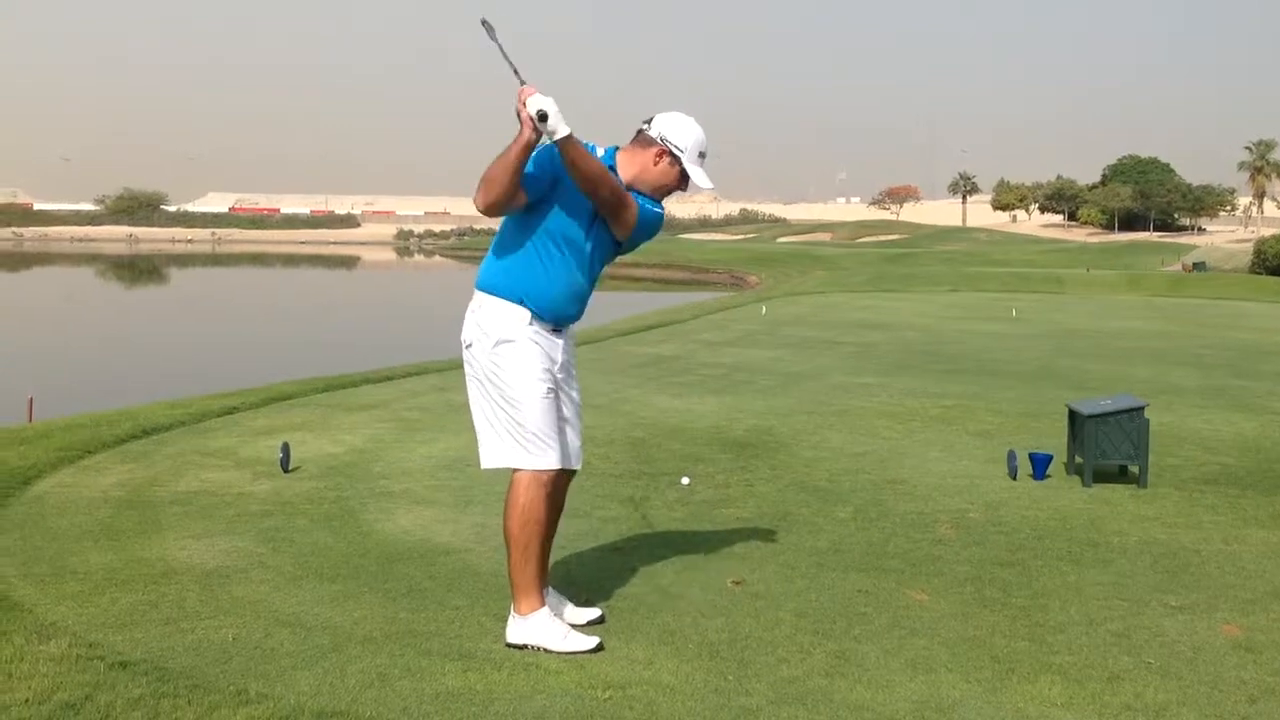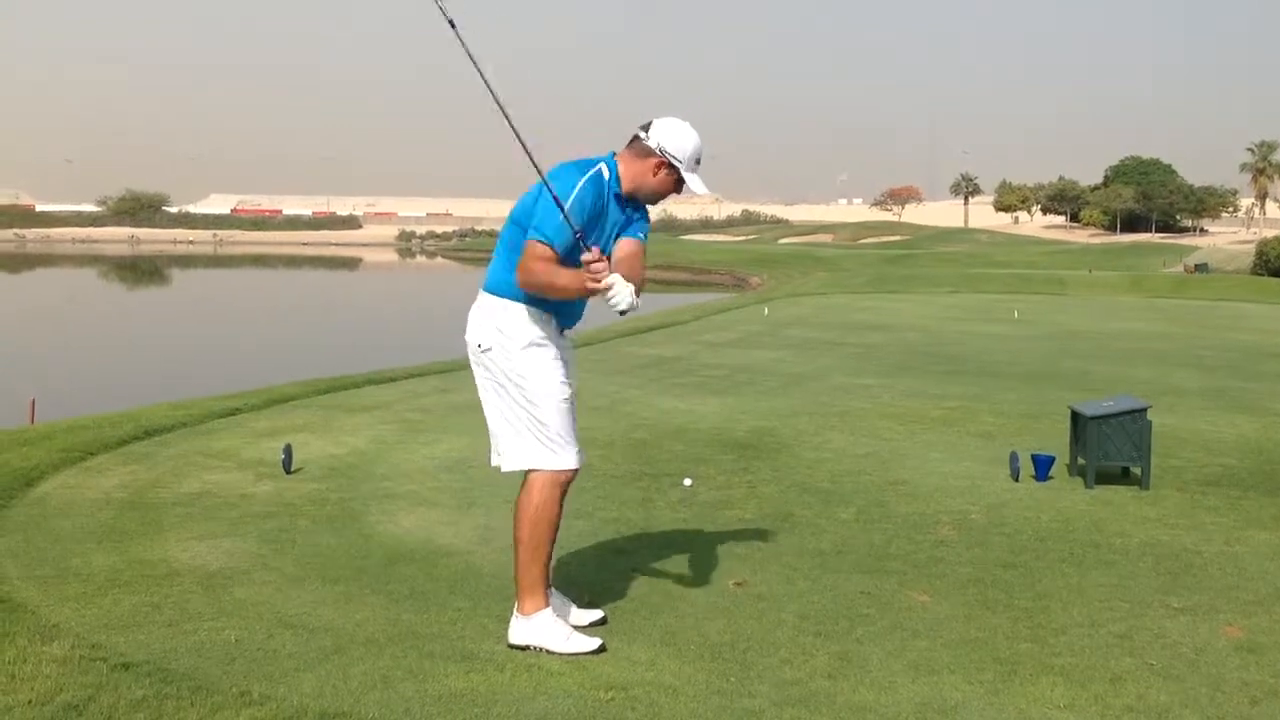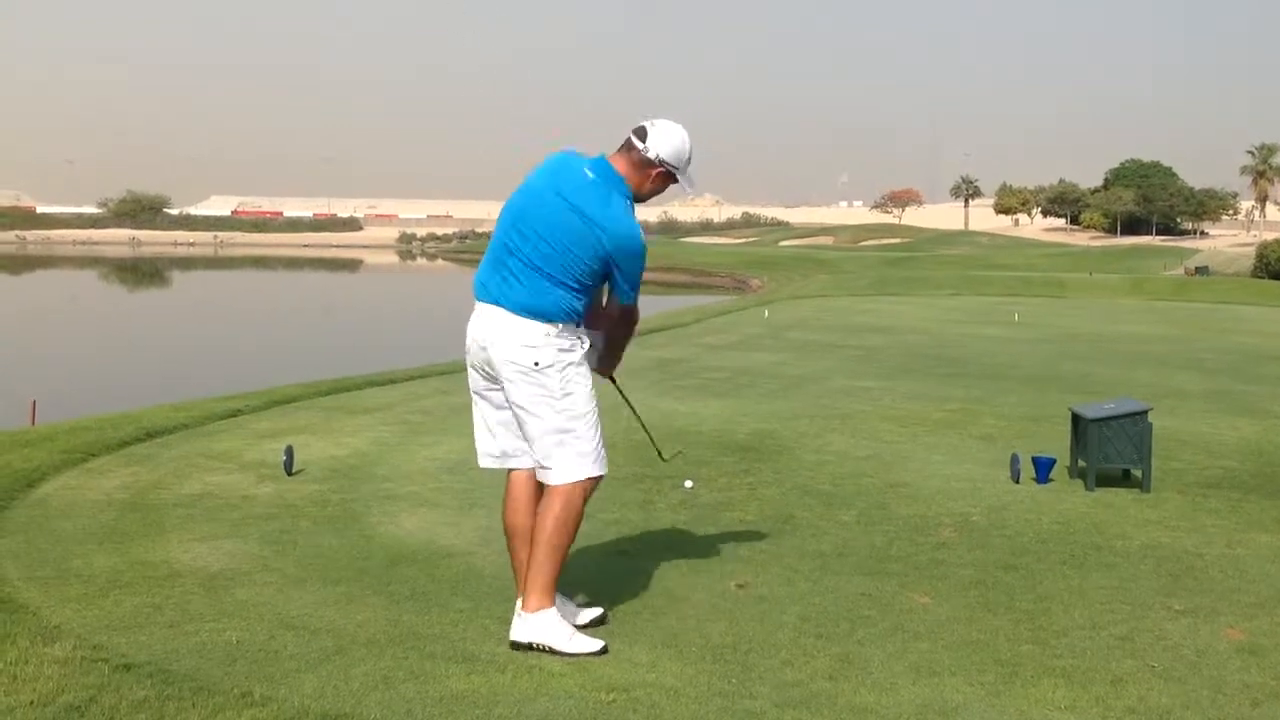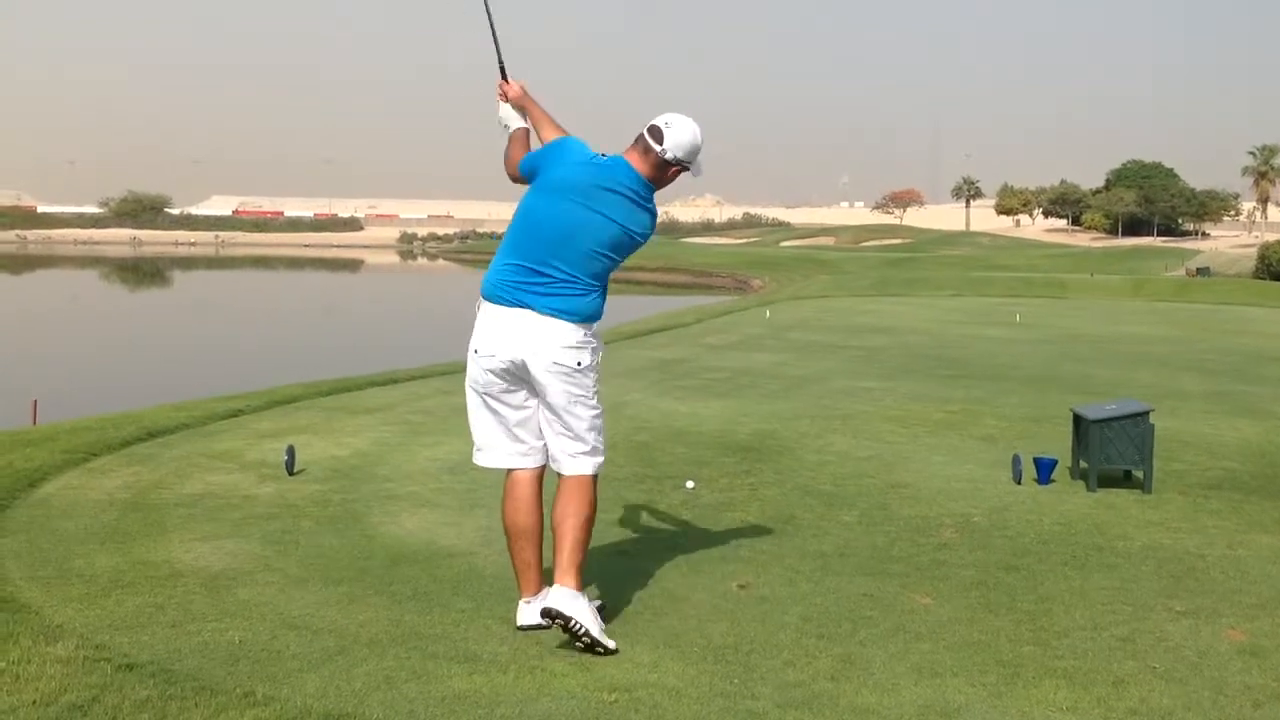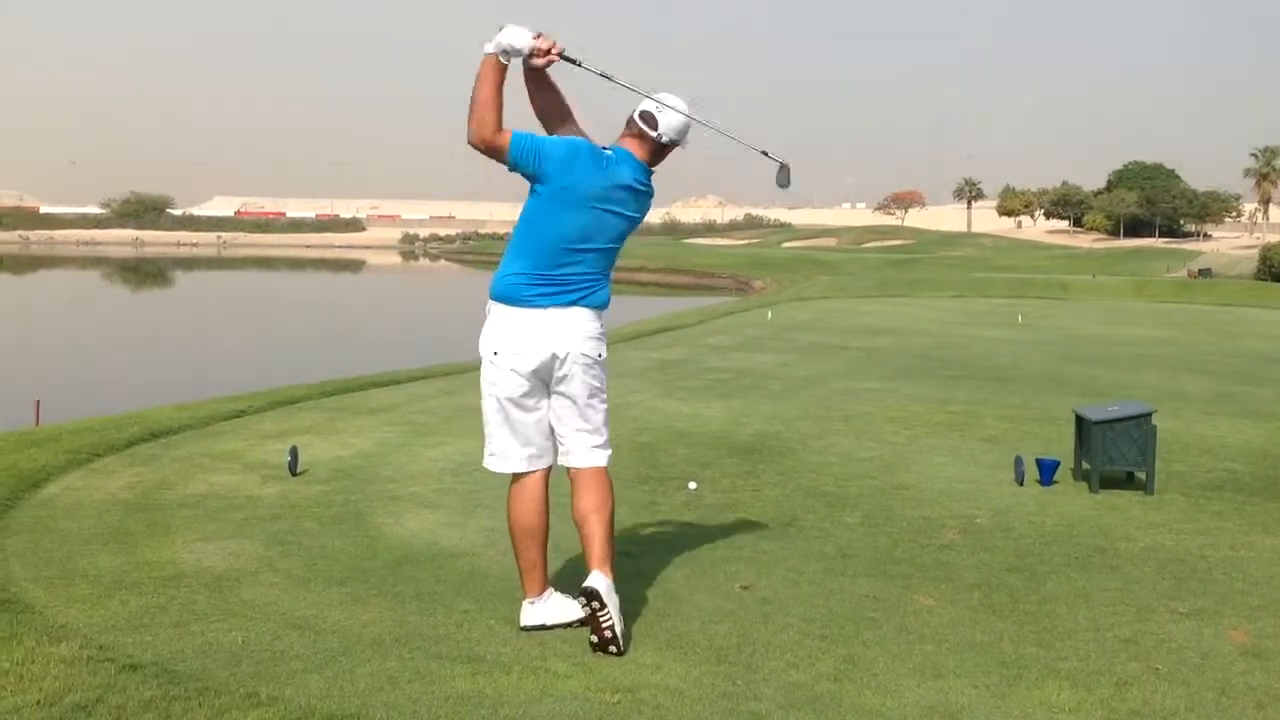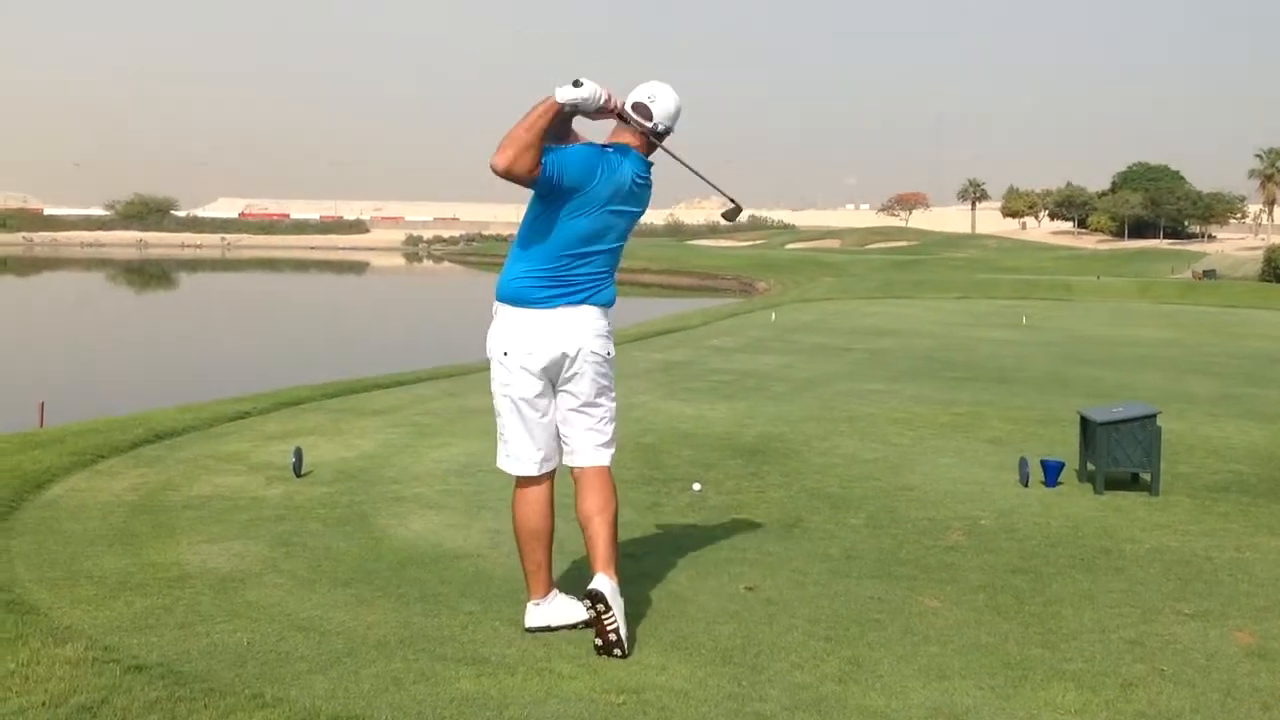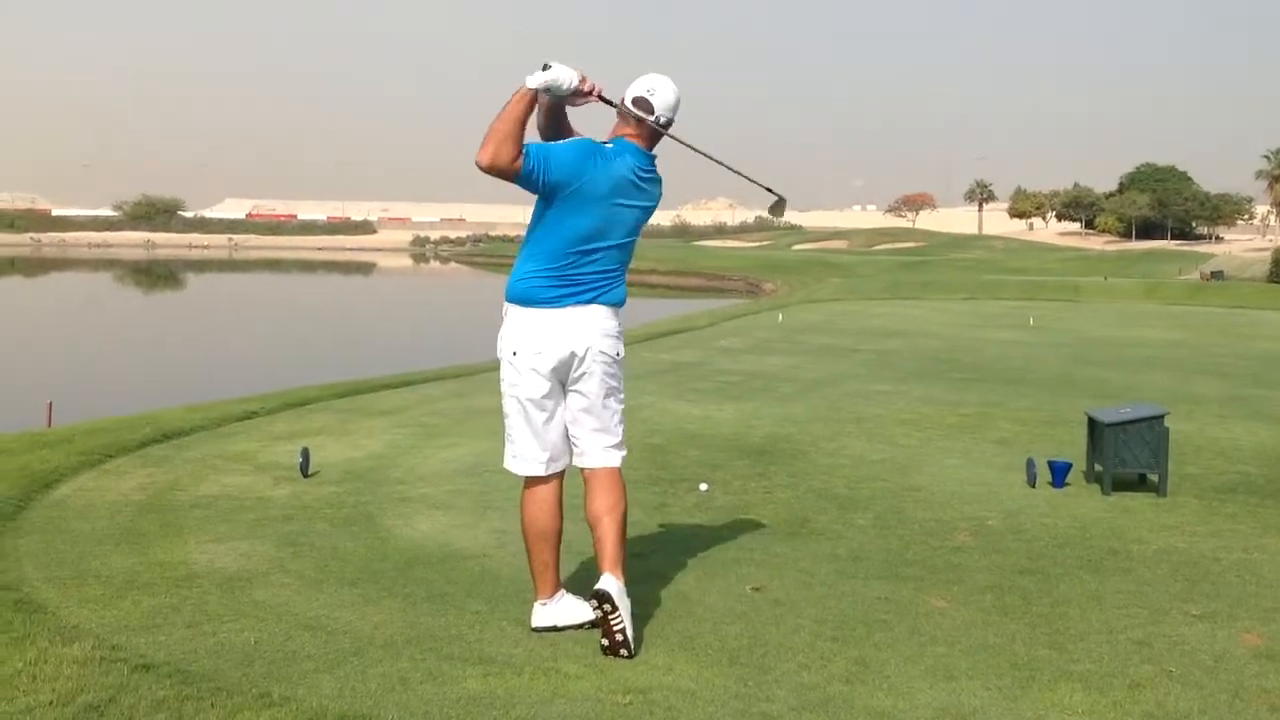
dt=0.2s
person 1, frame 1
left shoulder: (645, 212)
right shoulder: (552, 156)
left elbow: (602, 197)
right elbow: (488, 201)
left wrist: (566, 136)
right wrist: (527, 138)
left hip: (552, 334)
right hip: (504, 326)
left knee: (560, 467)
right knee: (536, 467)
left ankle: (537, 592)
right ankle: (528, 615)
person 1, frame 2
left shoulder: (631, 212)
right shoulder: (579, 183)
left elbow: (630, 267)
right elbow: (530, 273)
left wrist: (616, 282)
right wrist: (590, 278)
left hip: (535, 334)
right hip: (515, 330)
left knee: (543, 469)
right knee: (550, 467)
left ankle: (537, 595)
right ankle: (531, 616)
person 1, frame 3
left shoulder: (564, 166)
right shoulder: (626, 235)
right elbow: (622, 320)
right wrist: (608, 361)
left hip: (487, 326)
right hip: (540, 342)
left knee: (523, 468)
right knee: (574, 475)
left ankle: (533, 600)
right ankle: (537, 613)
person 1, frame 4
left shoulder: (571, 163)
right shoulder: (644, 217)
left elbow: (522, 161)
left wrist: (515, 114)
right wrist: (525, 107)
left hip: (498, 325)
right hip: (564, 341)
left knee: (522, 467)
right knee: (577, 466)
left ankle: (533, 600)
right ankle: (567, 594)
person 1, frame 5
left shoulder: (574, 161)
right shoulder: (639, 193)
left elbow: (481, 136)
right elbow: (556, 120)
left wrist: (497, 55)
right wrist: (538, 68)
left hip: (515, 329)
right hip: (579, 330)
left knee: (527, 469)
right knee: (589, 460)
left ankle: (537, 598)
right ankle: (599, 579)
person 1, frame 6
left shoulder: (589, 166)
right shoulder: (638, 184)
left elbow: (506, 162)
right elbow: (558, 137)
left wrist: (563, 98)
right wrist: (570, 107)
left hip: (524, 329)
right hip: (587, 330)
left knee: (533, 471)
right knee: (593, 461)
left ankle: (542, 600)
right ankle: (604, 582)
person 1, frame 7
left shoulder: (586, 162)
right shoulder: (649, 184)
left elbow: (492, 158)
left wrist: (539, 88)
right wrist: (555, 100)
left hip: (533, 329)
right hip: (596, 330)
left knee: (541, 471)
right knee: (602, 462)
left ankle: (548, 600)
right ankle: (610, 582)
